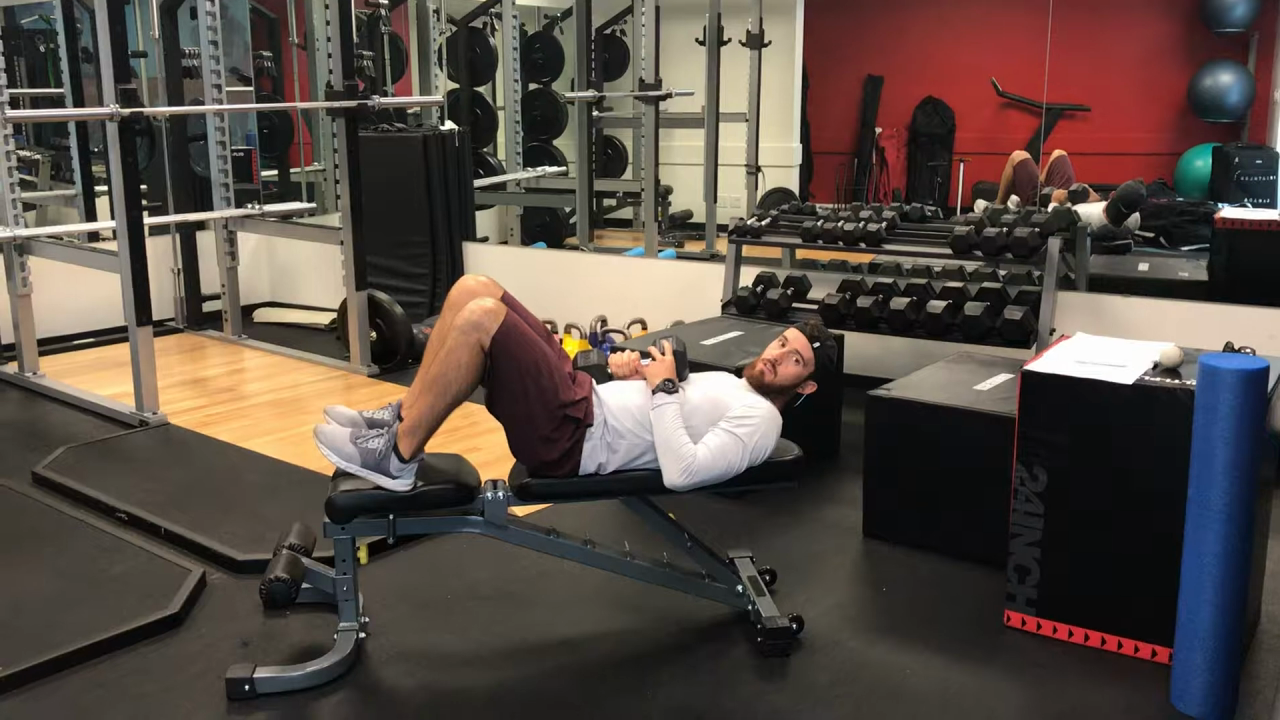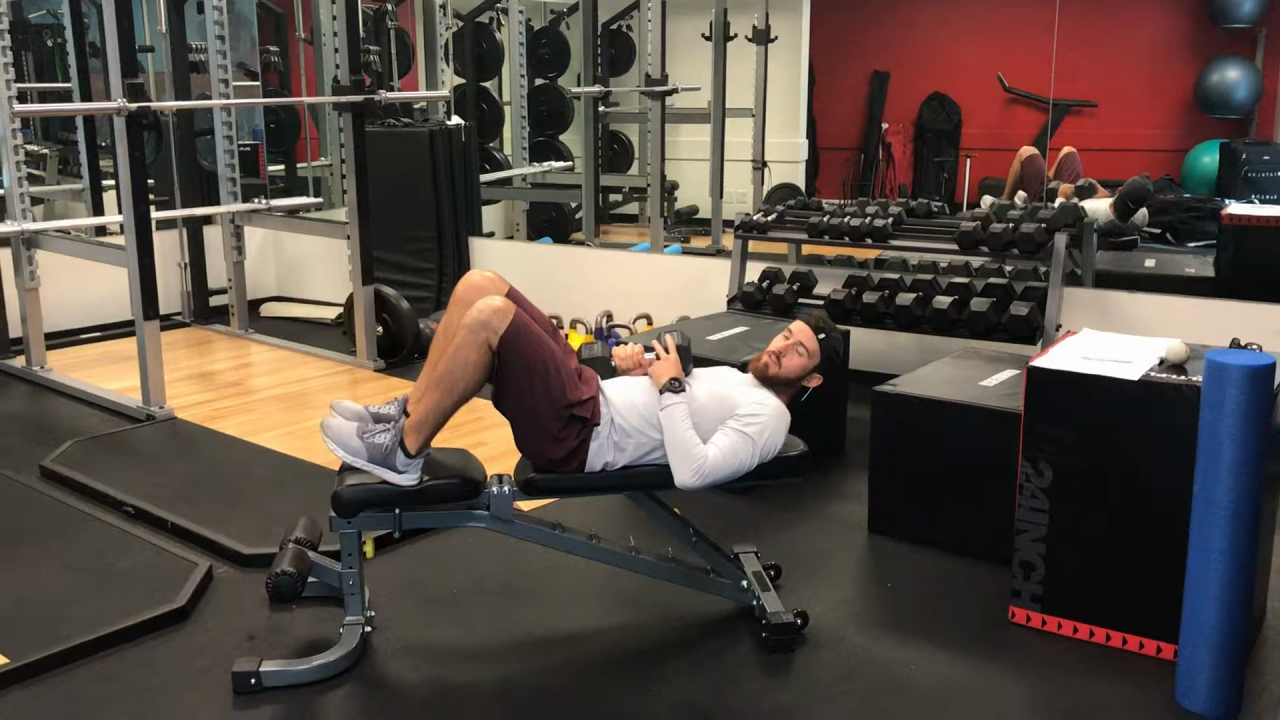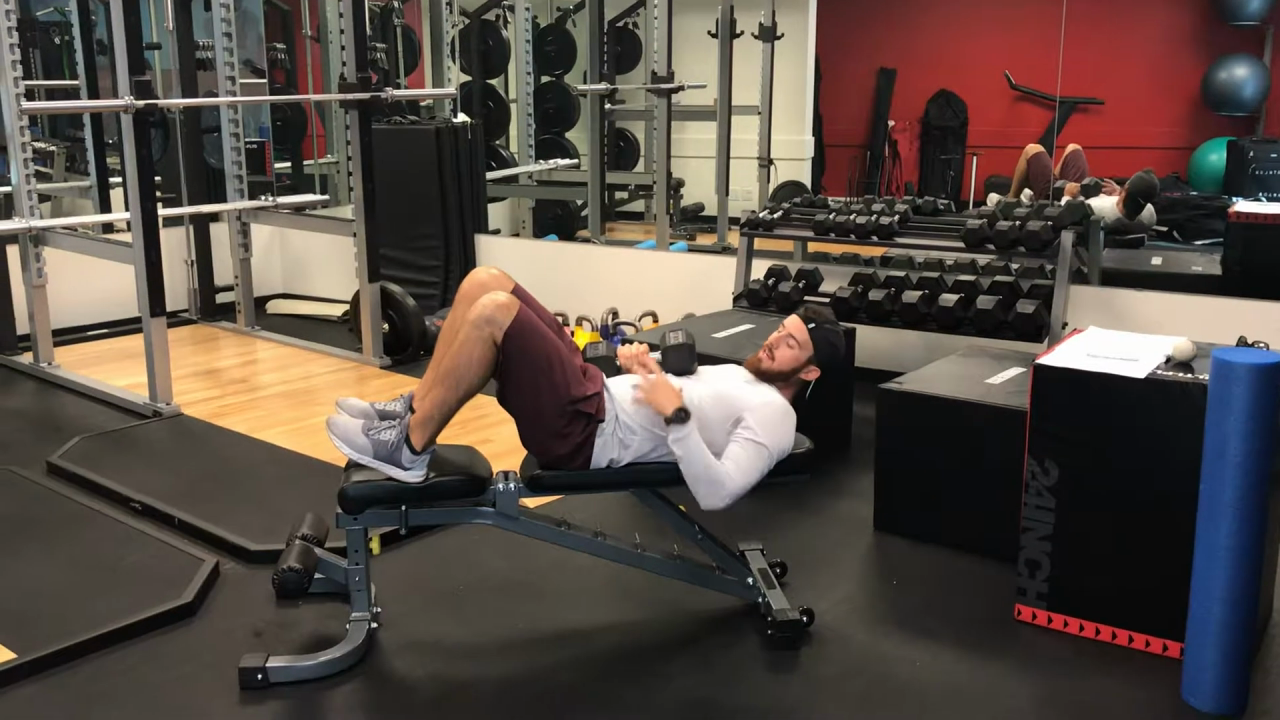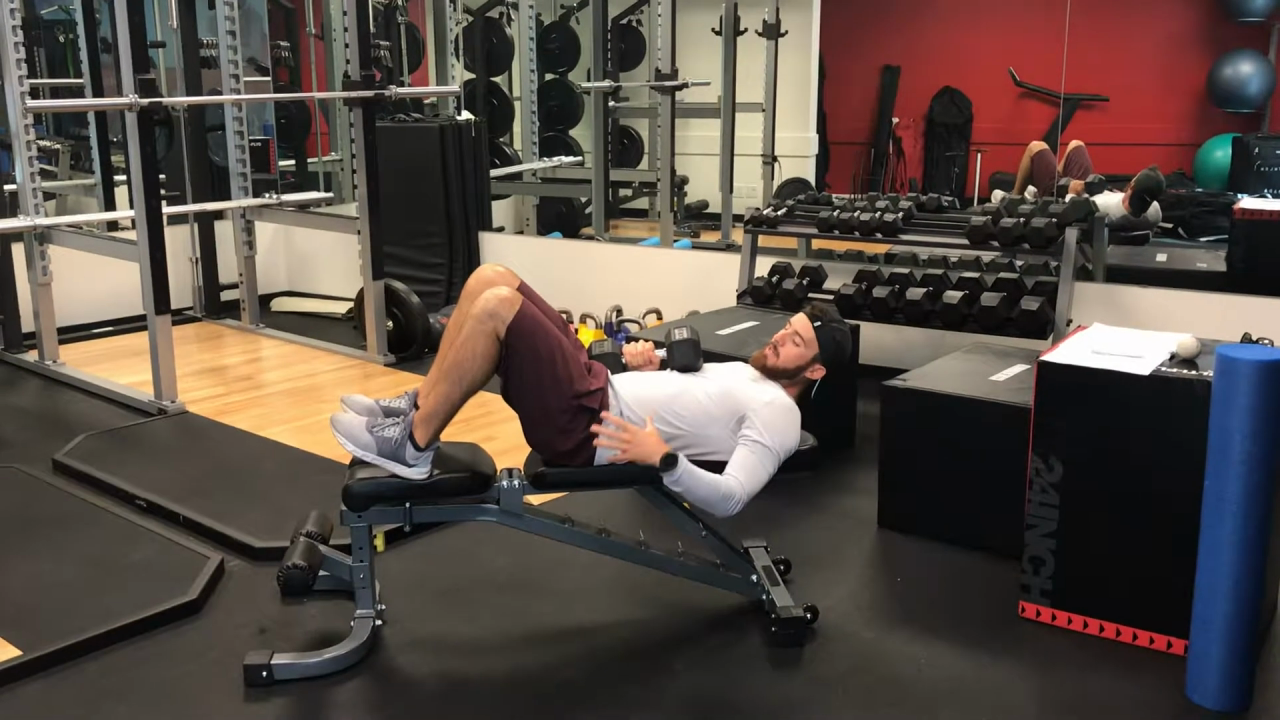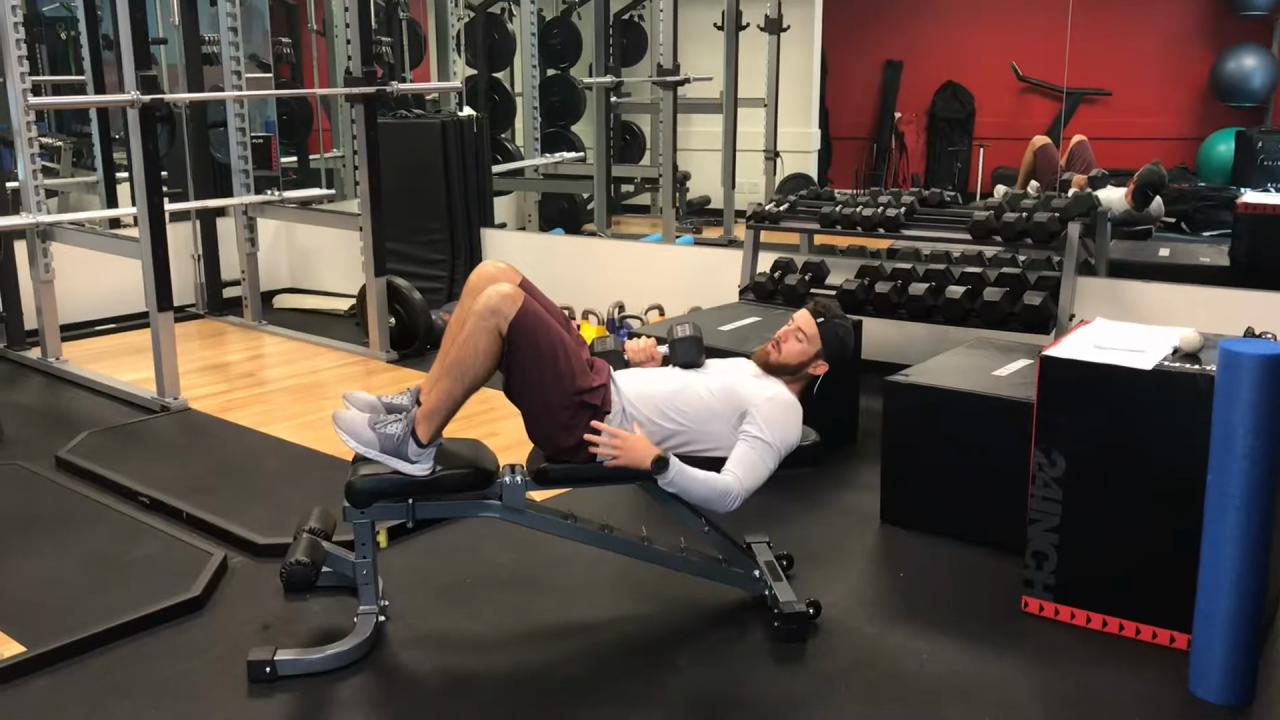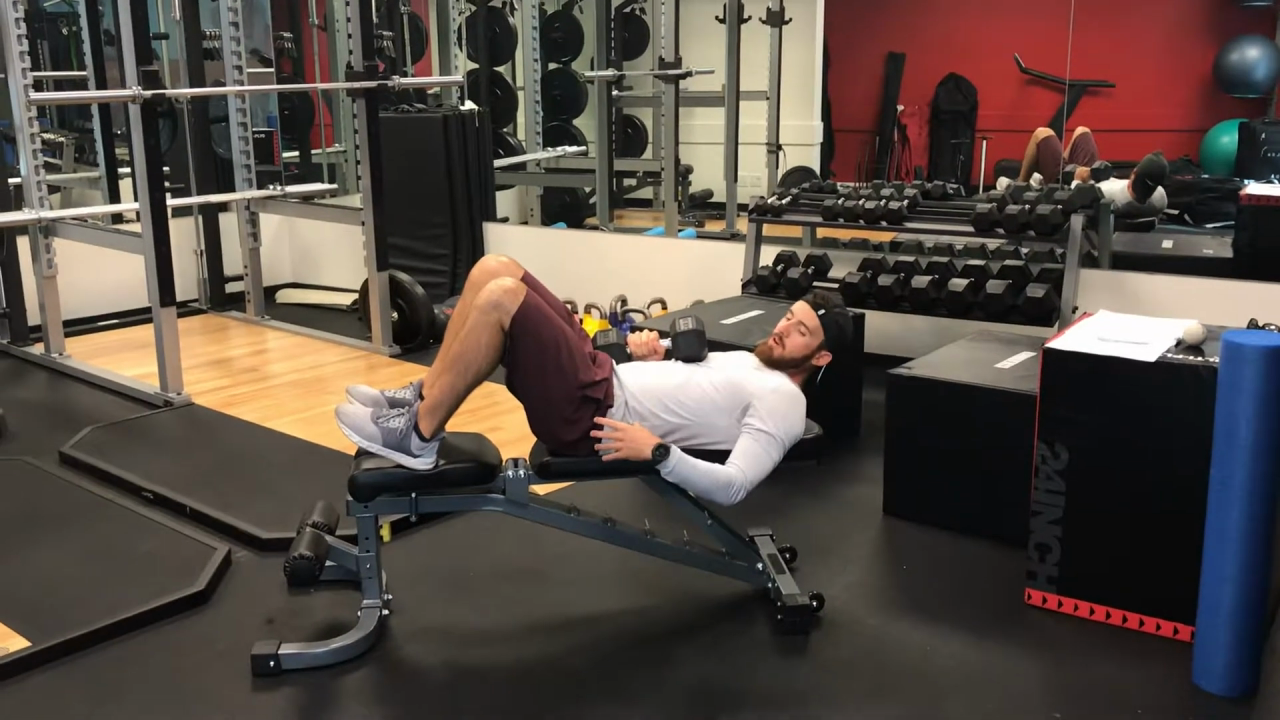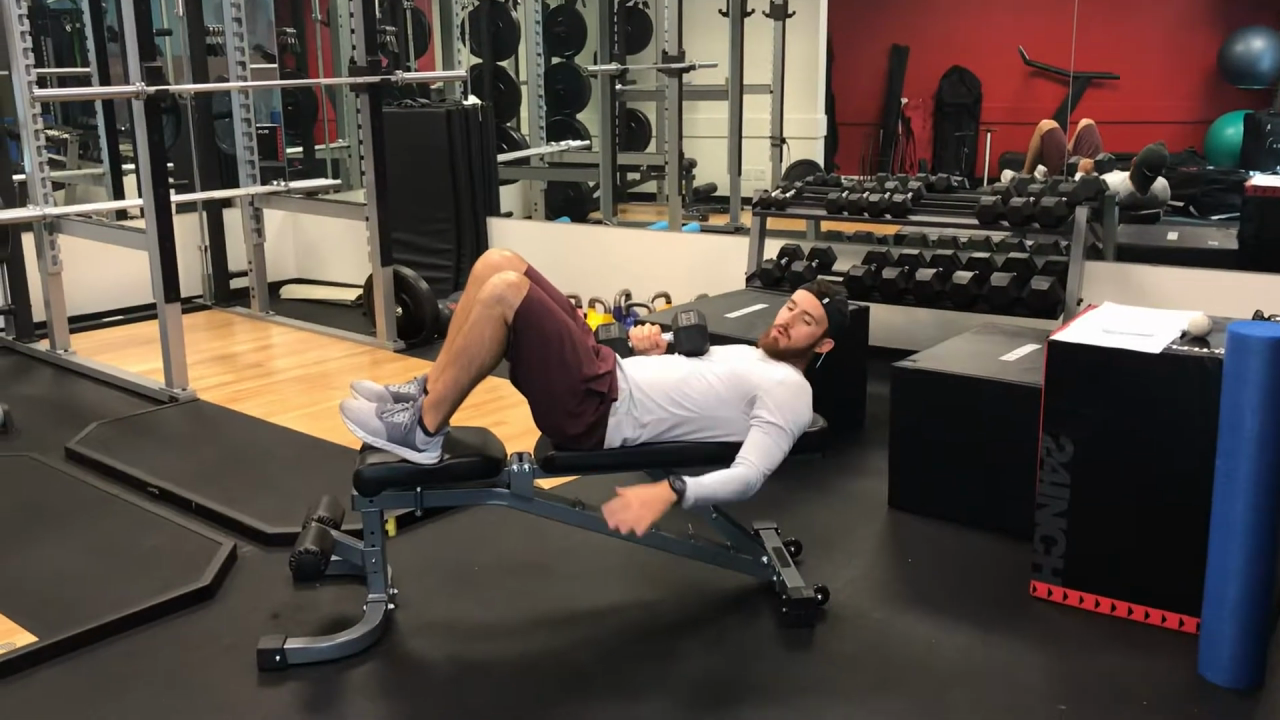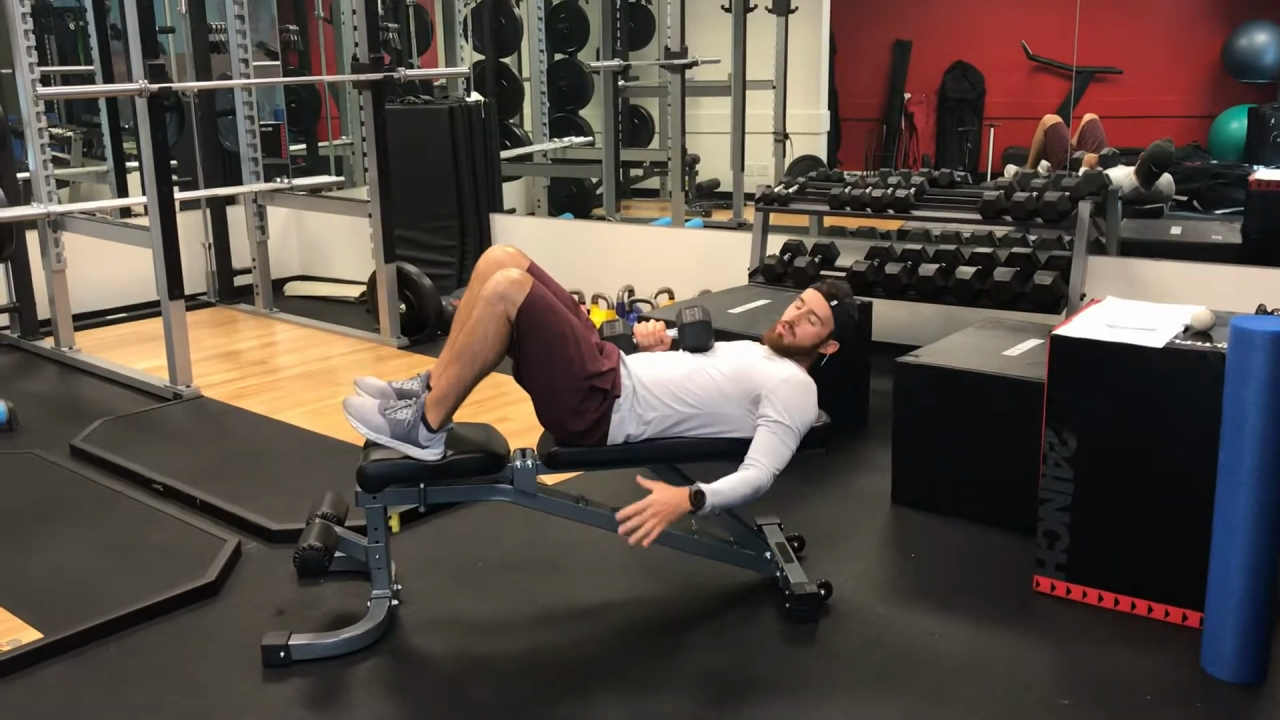
dt=0.3s
person 1, frame 1
left shoulder: (759, 420)
right shoulder: (728, 385)
left elbow: (681, 473)
left wrist: (664, 388)
right wrist: (635, 368)
left hip: (572, 439)
right hip: (582, 400)
left knee: (481, 317)
right knee: (474, 288)
left ankle: (397, 455)
right ankle: (403, 417)
person 1, frame 2
left shoulder: (767, 416)
right shoulder: (734, 380)
left elbow: (692, 474)
left wrist: (672, 388)
right wrist: (639, 366)
left hip: (579, 436)
right hip: (588, 395)
left knee: (490, 317)
right knee: (480, 284)
left ankle: (404, 450)
right ankle: (409, 412)
person 1, frame 3
left shoulder: (771, 415)
right shoulder: (739, 377)
left elbow: (717, 492)
left wrist: (677, 414)
right wrist: (645, 364)
left hip: (585, 433)
right hip: (594, 397)
left knee: (494, 312)
right knee: (486, 282)
left ankle: (408, 447)
right ankle: (413, 409)
person 1, frame 4
left shoulder: (775, 414)
right shoulder: (744, 376)
left elbow: (729, 498)
left wrist: (665, 458)
right wrist: (648, 365)
left hip: (585, 429)
right hip: (600, 391)
left knee: (497, 306)
right knee: (491, 277)
left ankle: (413, 443)
right ankle: (419, 406)
person 1, frame 5
left shoulder: (778, 411)
right shoulder: (746, 371)
left elbow: (727, 492)
left wrist: (656, 461)
right wrist: (650, 361)
left hip: (591, 423)
right hip: (602, 387)
left knee: (499, 302)
right knee: (493, 274)
left ankle: (415, 440)
right ankle: (420, 403)
person 1, frame 6
left shoulder: (781, 402)
right shoulder: (749, 364)
left elbow: (732, 485)
left wrist: (657, 450)
right wrist: (653, 356)
left hip: (593, 416)
right hip: (605, 380)
left knee: (501, 297)
right knee: (494, 267)
left ankle: (418, 435)
right ankle: (422, 398)
person 1, frame 7
left shoulder: (787, 393)
right shoulder: (750, 357)
left elbow: (749, 474)
left wrist: (671, 491)
right wrist: (651, 351)
left hip: (598, 415)
right hip: (609, 379)
left knee: (504, 290)
right knee: (499, 264)
left ankle: (422, 430)
right ankle: (426, 393)
person 1, frame 8
left shoulder: (792, 390)
right shoulder: (754, 354)
left elbow: (757, 474)
left wrist: (688, 499)
right wrist: (656, 347)
left hip: (602, 409)
right hip: (612, 371)
left knee: (506, 288)
right knee: (502, 260)
left ankle: (425, 425)
right ankle: (429, 391)
